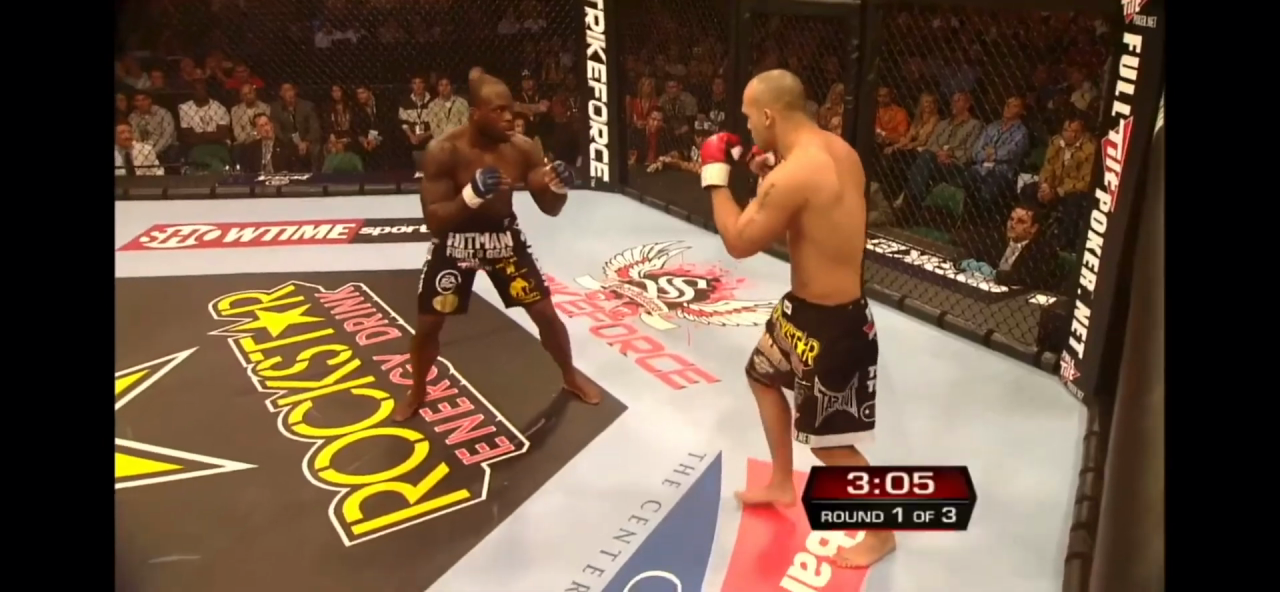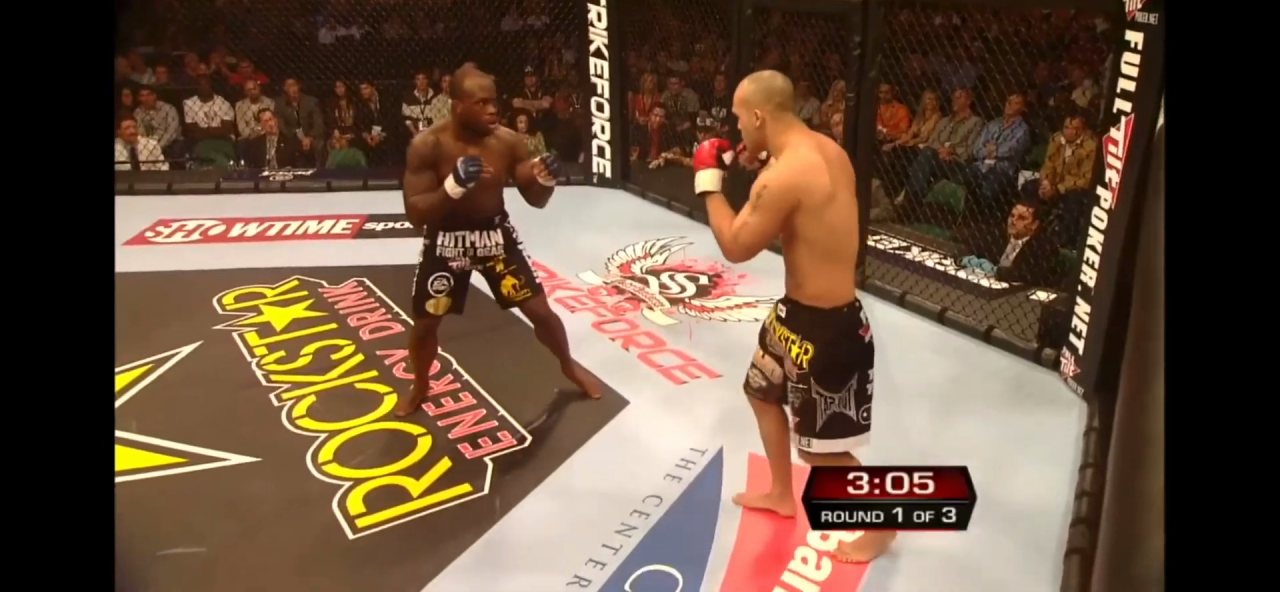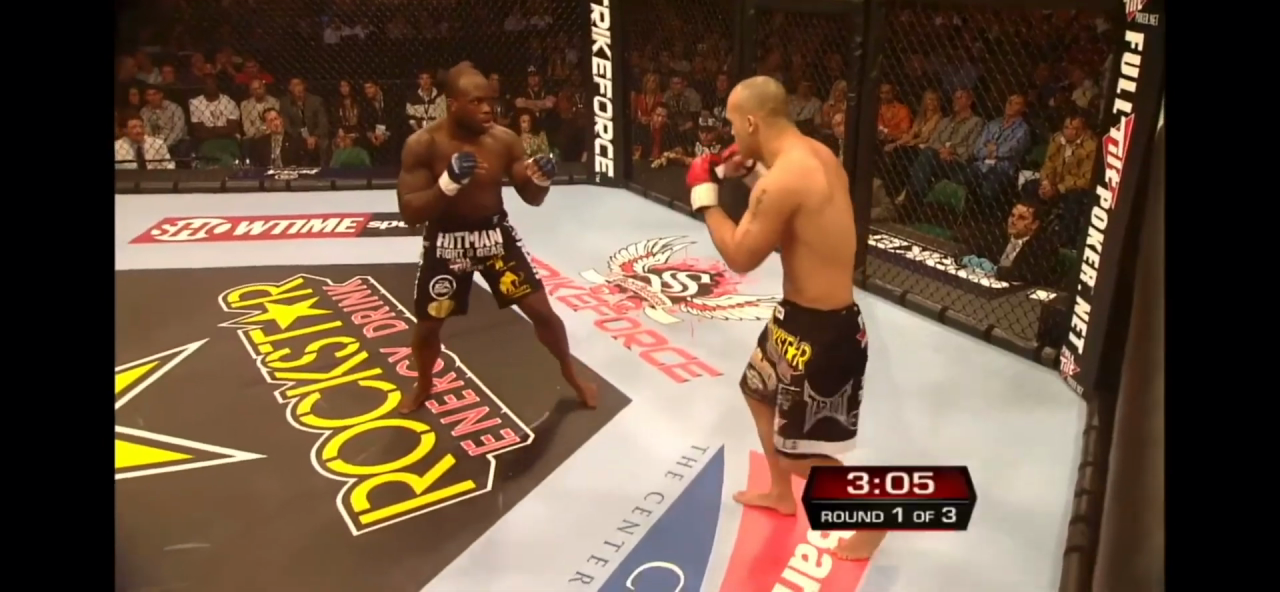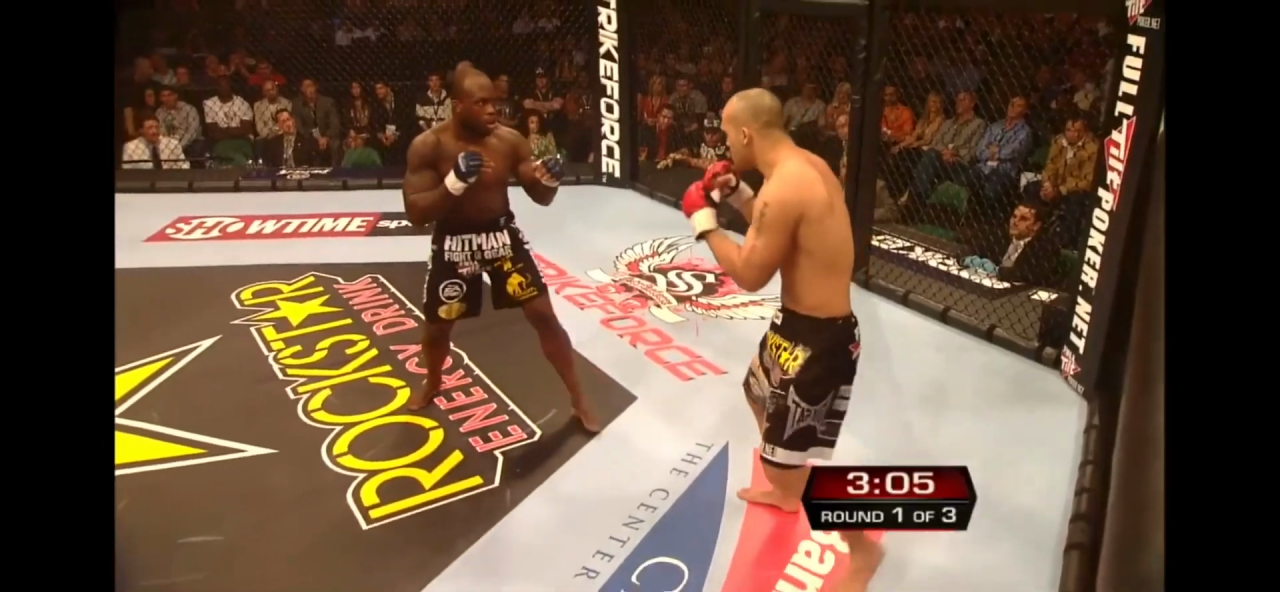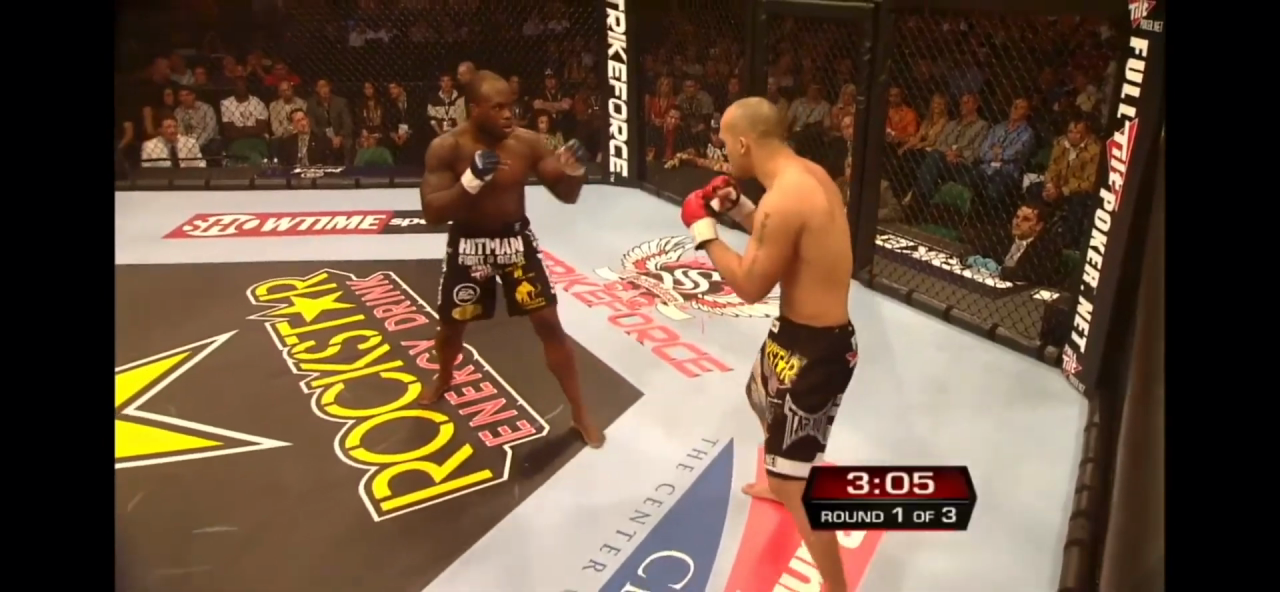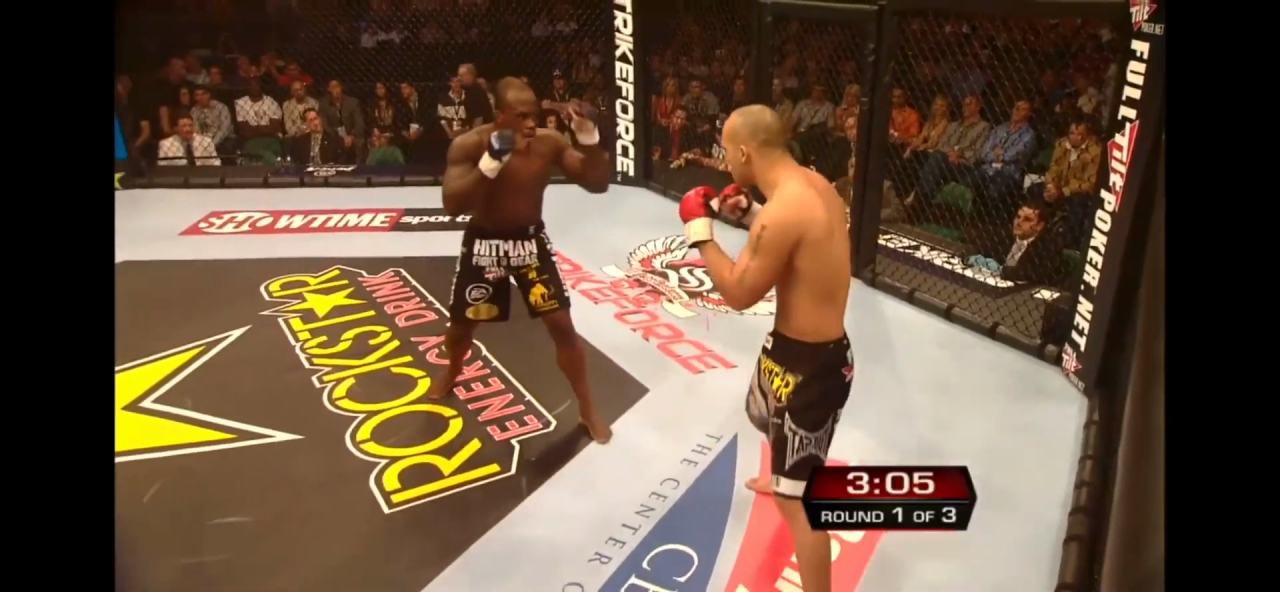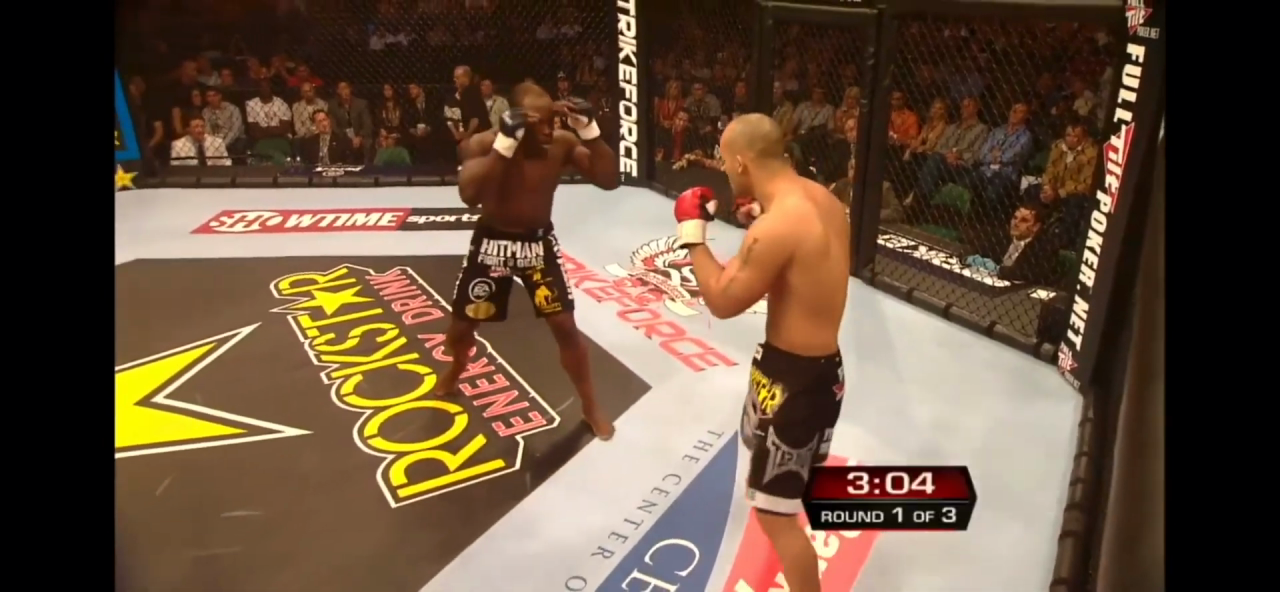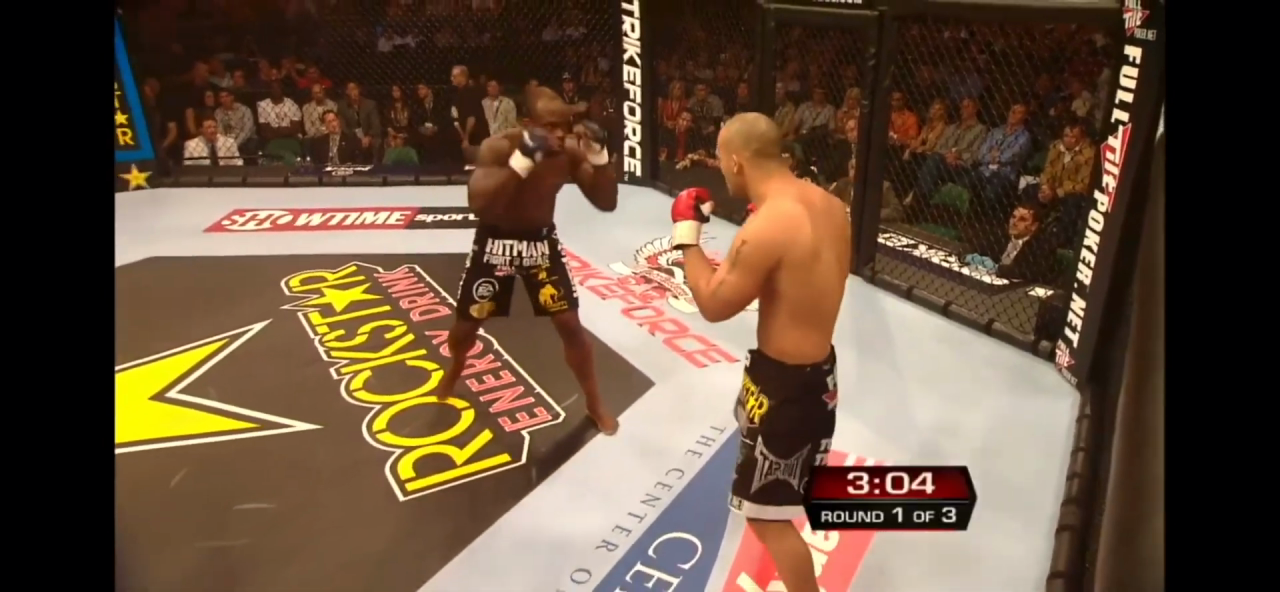
dt=0.1s
person 1, frame 1
left shoulder: (795, 174)
right shoulder: (836, 148)
left elbow: (739, 243)
left wrist: (714, 175)
left hip: (828, 322)
right hip: (806, 307)
left knee: (829, 442)
right knee: (764, 379)
left ankle: (880, 532)
right ankle: (782, 485)
person 1, frame 2
left shoulder: (785, 176)
right shoulder: (825, 149)
left elbow: (735, 247)
left wrist: (708, 181)
right wrist: (765, 167)
left hip: (823, 325)
right hip: (801, 309)
left knee: (821, 449)
right knee: (761, 392)
left ankle: (879, 528)
right ankle: (782, 494)
person 1, frame 3
left shoulder: (784, 178)
right shoulder: (814, 154)
left elbow: (741, 257)
left wrist: (704, 195)
right wrist: (750, 172)
left hip: (822, 329)
right hip: (801, 313)
left knee: (797, 453)
right knee: (758, 392)
right ankle: (780, 493)
person 1, frame 4
left shoulder: (783, 188)
right shoulder: (806, 165)
left elbow: (749, 274)
left wrist: (703, 219)
right wrist: (736, 194)
left hip: (818, 336)
right hip: (801, 322)
left knee: (782, 458)
right knee: (760, 395)
left ankle: (862, 547)
right ankle: (782, 492)
person 1, frame 5
left shoulder: (784, 200)
right shoulder: (808, 174)
left elbow: (750, 285)
left wrist: (703, 230)
right wrist: (739, 209)
left hip: (814, 347)
right hip: (800, 334)
left knee: (795, 481)
right knee: (769, 405)
right ankle: (778, 482)
person 1, frame 6
left shoulder: (783, 212)
right shoulder: (812, 185)
left elbow: (740, 292)
left wrist: (699, 229)
right wrist: (749, 215)
left hip: (809, 362)
right hip: (804, 344)
left knee: (796, 499)
right knee: (768, 415)
right ankle: (781, 480)
person 1, frame 7
left shoulder: (775, 228)
right shoulder: (823, 199)
left elbow: (724, 303)
left wrist: (692, 233)
left hip: (797, 374)
right hip: (818, 360)
left knee: (773, 510)
right knee: (760, 427)
right ankle: (796, 480)
person 1, frame 8
left shoulder: (764, 231)
right shoulder: (826, 203)
left elbow: (714, 306)
left wrist: (686, 234)
left hip: (787, 380)
right hip: (813, 366)
left knee: (766, 517)
right knee: (753, 426)
right ankle: (795, 482)
person 2, frame 1
left shoulder: (522, 148)
right shoulder: (443, 151)
left elbow: (550, 208)
right elbow: (434, 221)
left wrist: (558, 186)
right wrist: (474, 193)
left hip: (503, 234)
right hip: (456, 239)
left knee: (546, 314)
right knee: (429, 323)
left ankle: (570, 375)
right ankle: (417, 393)
person 2, frame 2
left shoulder: (507, 141)
right shoulder: (427, 145)
left elbow: (536, 200)
right elbow: (416, 214)
left wrist: (546, 178)
right wrist: (455, 183)
left hip: (495, 232)
right hip: (445, 239)
left knee: (540, 311)
right knee: (425, 323)
left ankle: (570, 368)
right ankle: (420, 389)
person 2, frame 3
left shoulder: (504, 139)
right shoulder: (422, 145)
left elbow: (533, 197)
right elbow: (410, 213)
left wrist: (542, 178)
right wrist: (451, 181)
left hip: (495, 232)
right hip: (445, 240)
left knee: (541, 310)
right knee: (428, 326)
left ankle: (573, 377)
right ankle: (422, 387)
person 2, frame 4
left shoulder: (510, 140)
right shoulder: (427, 146)
left elbow: (541, 198)
right elbow: (416, 213)
left wrist: (549, 180)
right wrist: (456, 180)
left hip: (502, 234)
right hip: (453, 241)
left knee: (543, 315)
right knee: (437, 327)
left ankle: (578, 399)
right ankle: (433, 383)
person 2, frame 5
left shoulder: (527, 142)
right shoulder: (446, 148)
left elbow: (567, 195)
right elbow: (432, 213)
left wrist: (574, 169)
right wrist: (473, 178)
left hip: (516, 239)
right hip: (468, 243)
left knee: (549, 324)
right knee: (451, 327)
left ankle: (579, 413)
right ankle: (444, 377)
person 2, frame 6
left shoulder: (550, 142)
right shoulder: (469, 145)
left elbow: (599, 183)
right elbow: (453, 204)
left wrist: (588, 135)
right wrist: (492, 159)
left hip: (531, 242)
right hip: (482, 245)
left knee: (562, 326)
right knee: (461, 326)
left ankle: (587, 410)
right ankle: (453, 372)
person 2, frame 7
left shoulder: (562, 146)
right shoulder: (484, 143)
left elbow: (609, 180)
right elbow: (469, 194)
left wrist: (589, 128)
right wrist: (506, 139)
left hip: (539, 243)
right hip: (491, 243)
left knee: (565, 328)
right knee: (462, 325)
left ankle: (591, 408)
right ankle: (457, 368)
person 2, frame 8
left shoulder: (570, 153)
right shoulder: (496, 148)
left elbow: (607, 203)
right elbow: (480, 204)
left wrist: (598, 153)
right wrist: (523, 158)
left hip: (542, 242)
right hip: (495, 243)
left knee: (569, 325)
right knee: (465, 326)
left ankle: (594, 404)
right ankle: (456, 367)
